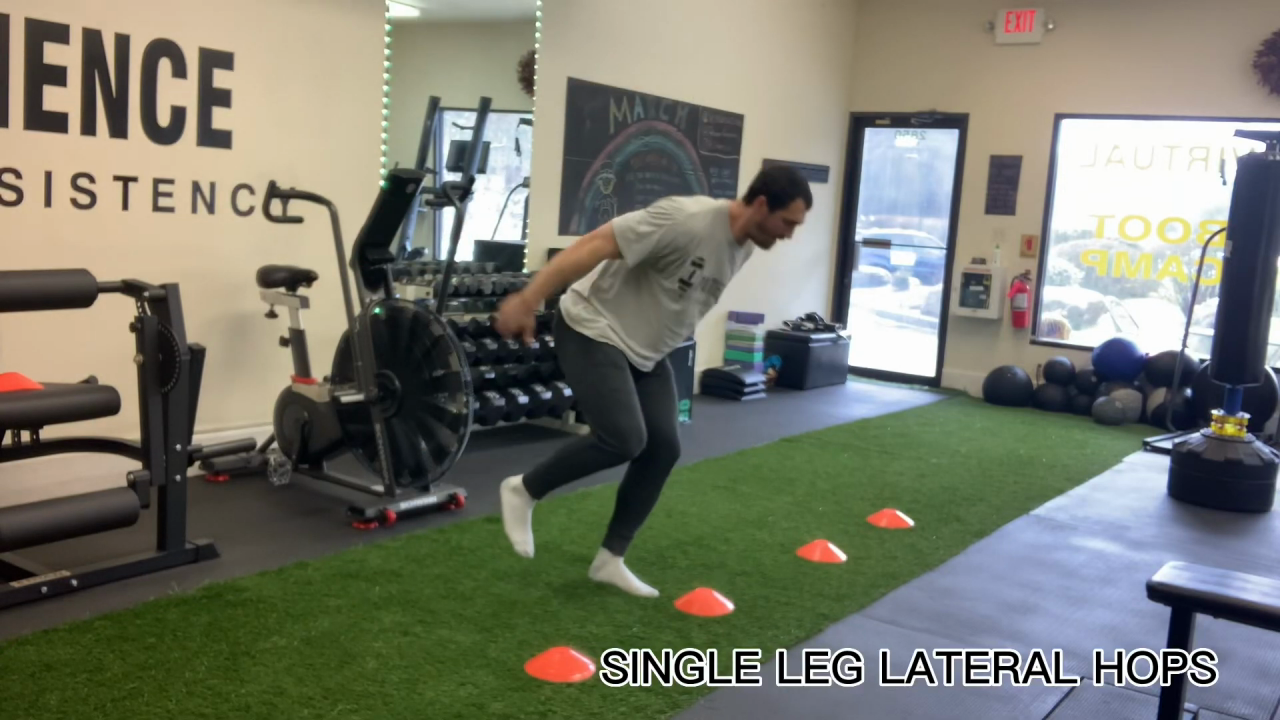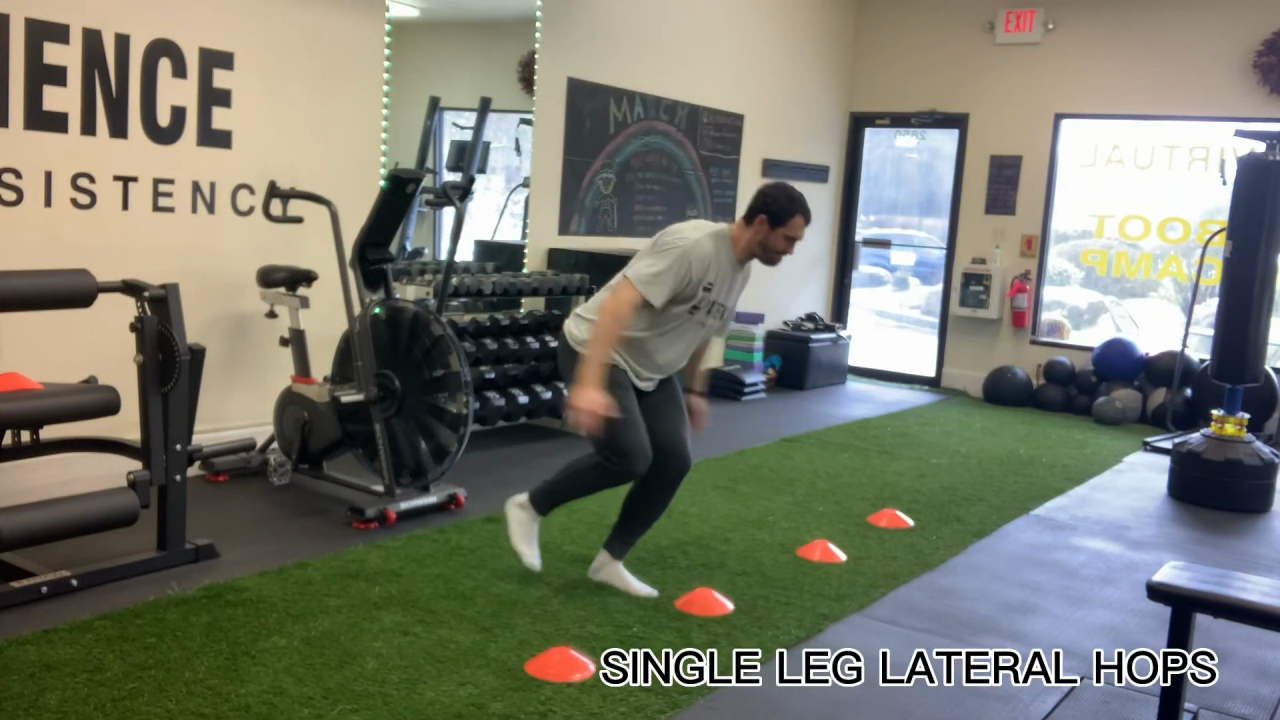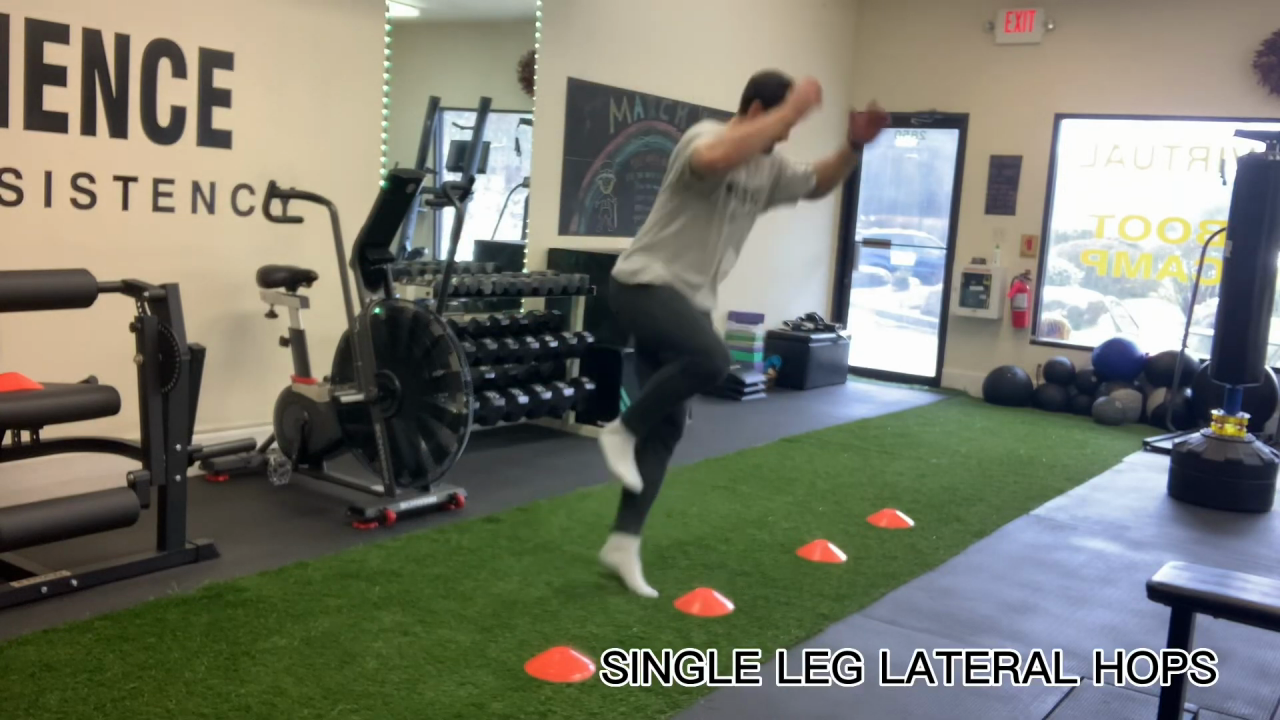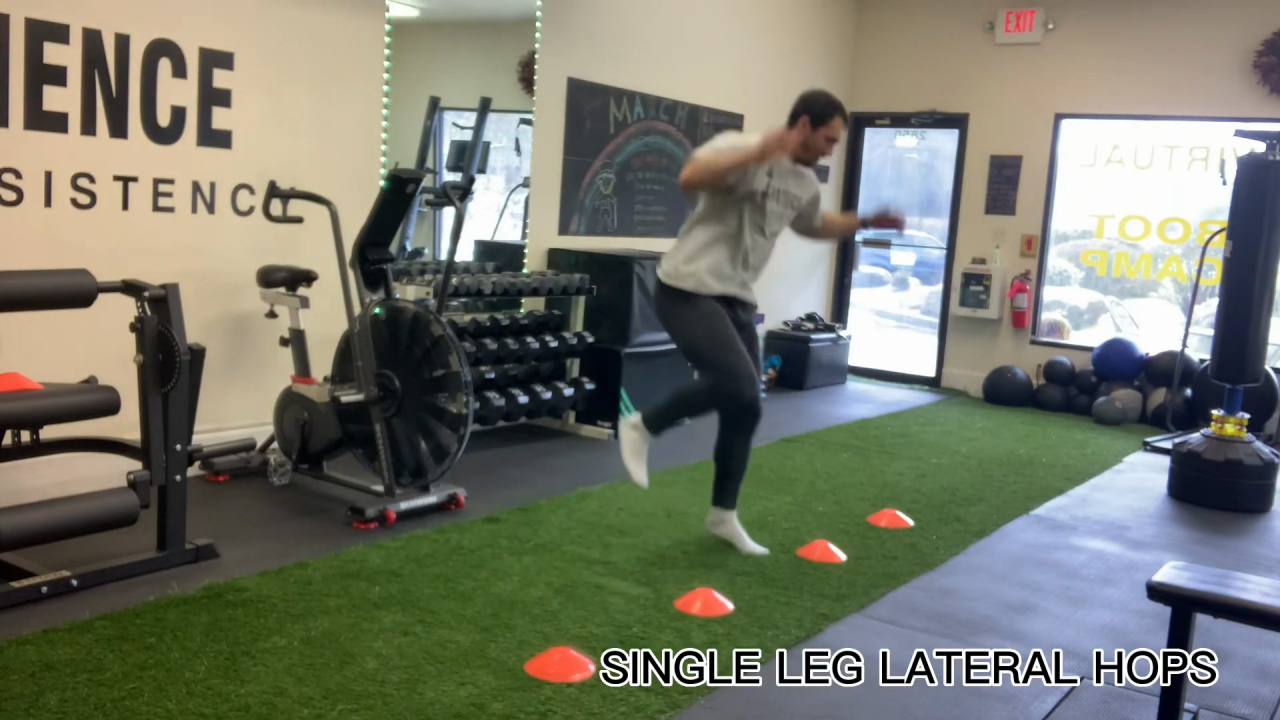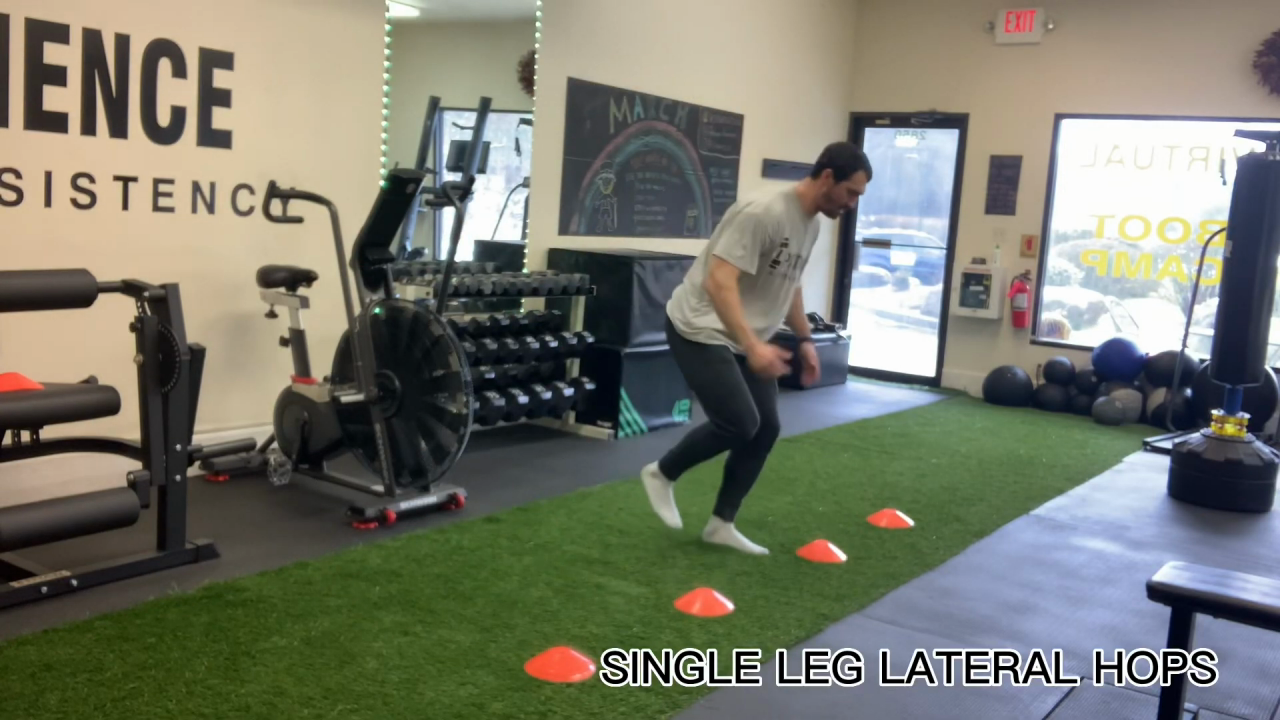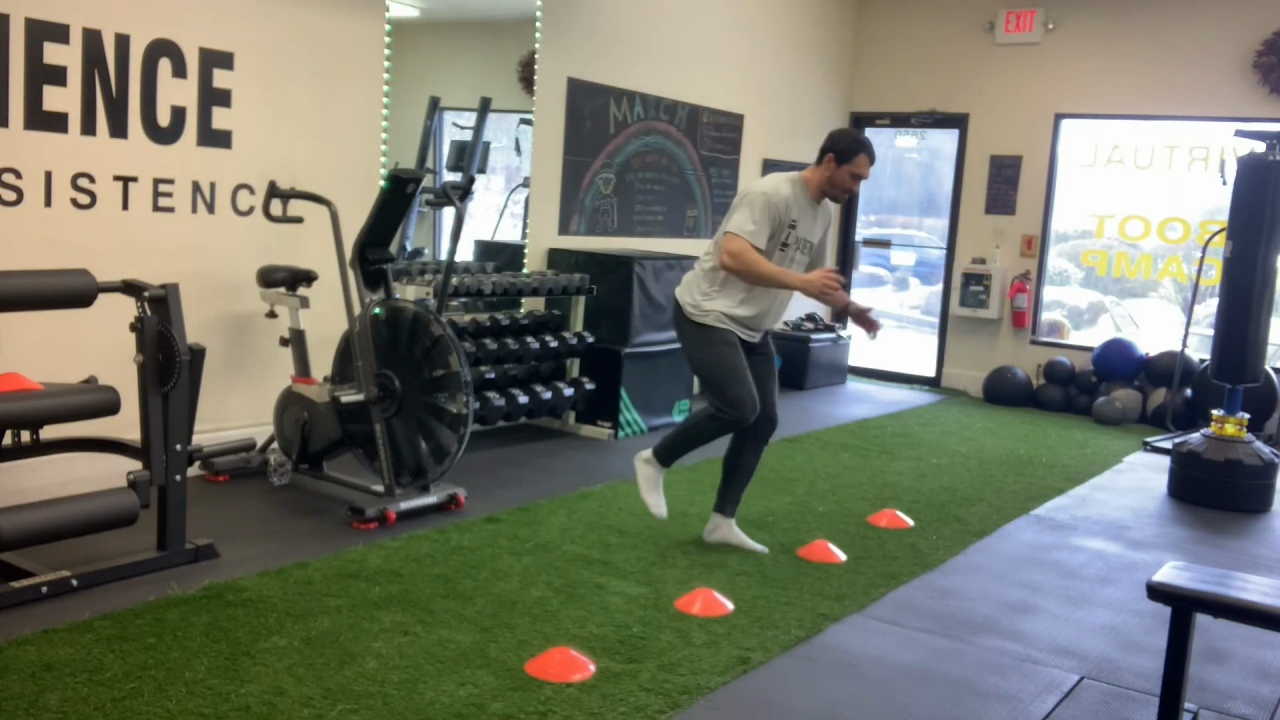
dt=0.3s
person 1, frame 1
left shoulder: (741, 249)
right shoulder: (688, 219)
right elbow: (599, 244)
right wrist: (529, 297)
left hip: (646, 347)
right hip: (594, 330)
left knee: (662, 449)
right knee: (624, 440)
left ankle: (610, 559)
right ankle: (523, 490)
person 1, frame 2
left shoulder: (740, 269)
right shoulder: (692, 248)
right elbow: (620, 304)
left wrist: (692, 393)
right wrist: (589, 384)
left hip: (649, 366)
right hip: (600, 356)
left knee: (673, 463)
right knee: (631, 460)
left ankle: (609, 561)
right ankle: (529, 508)
person 1, frame 3
left shoulder: (767, 168)
right shoulder: (707, 138)
left elbow: (818, 185)
right elbow: (721, 156)
left wrist: (854, 144)
right wrist: (789, 110)
left hip: (687, 304)
right hip: (646, 287)
left knee: (667, 425)
right knee: (711, 362)
left ankle: (623, 542)
right ankle: (623, 431)
person 1, frame 4
left shoulder: (801, 179)
right shoulder: (743, 149)
left elbow: (816, 224)
right elbow: (690, 178)
left wrist: (865, 222)
right wrist: (753, 153)
left hip: (733, 298)
right hip: (689, 291)
left knee: (743, 406)
right knee: (736, 385)
left ankle: (723, 515)
right ankle: (644, 427)
person 1, frame 5
left shoulder: (811, 225)
right shoulder: (762, 212)
right elbow: (720, 280)
left wrist: (805, 341)
right wrist: (752, 346)
left hip: (748, 340)
right hip: (700, 331)
left knee: (766, 428)
right knee: (740, 425)
left ankle: (721, 524)
right ankle: (661, 473)
person 1, frame 6
left shoulder: (825, 213)
right shoulder: (770, 195)
left elbow: (814, 272)
right elbow: (731, 256)
left wrist: (848, 307)
right wrist: (802, 282)
left hip: (752, 327)
right hip: (708, 314)
left knee: (762, 421)
right knee: (738, 408)
left ankle: (722, 522)
right ankle: (653, 460)
